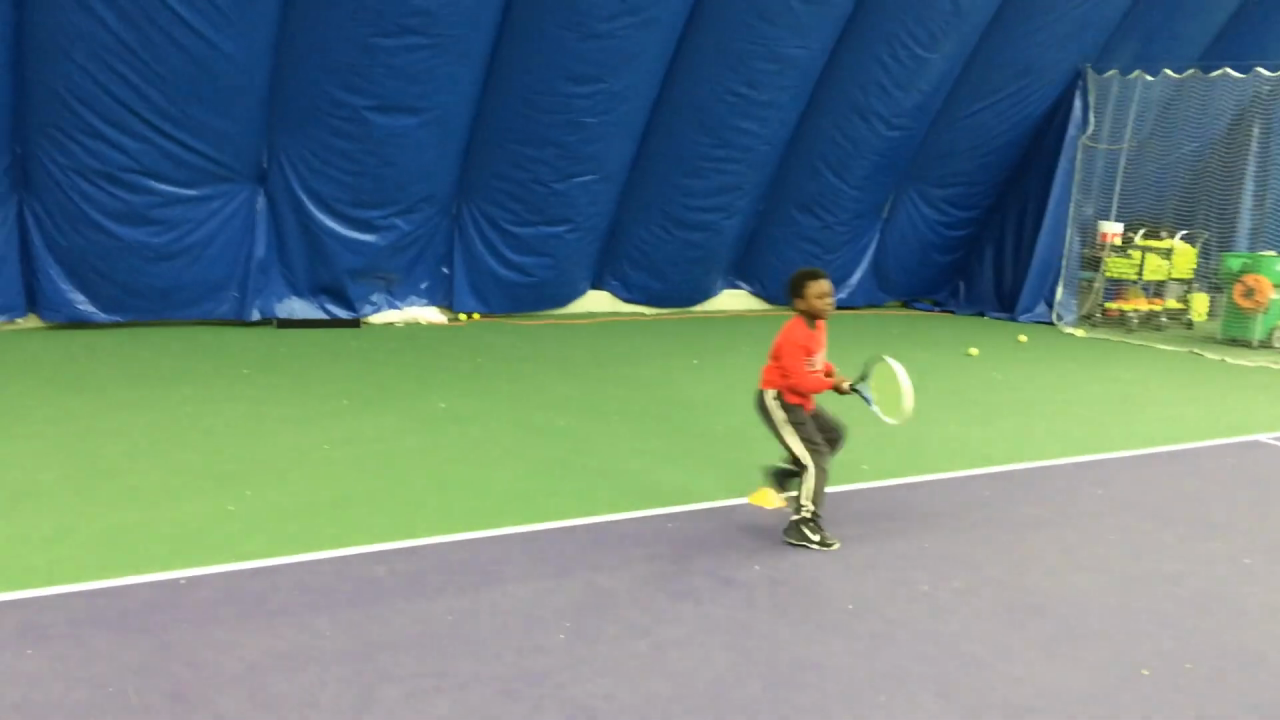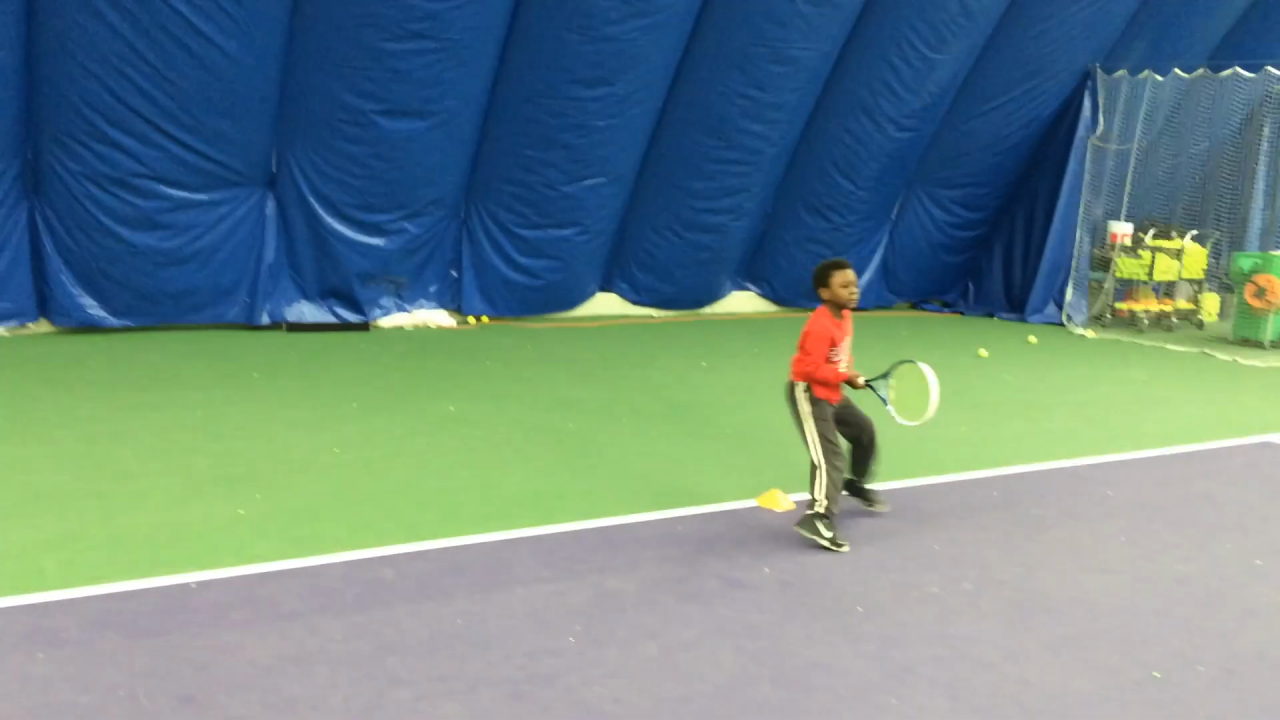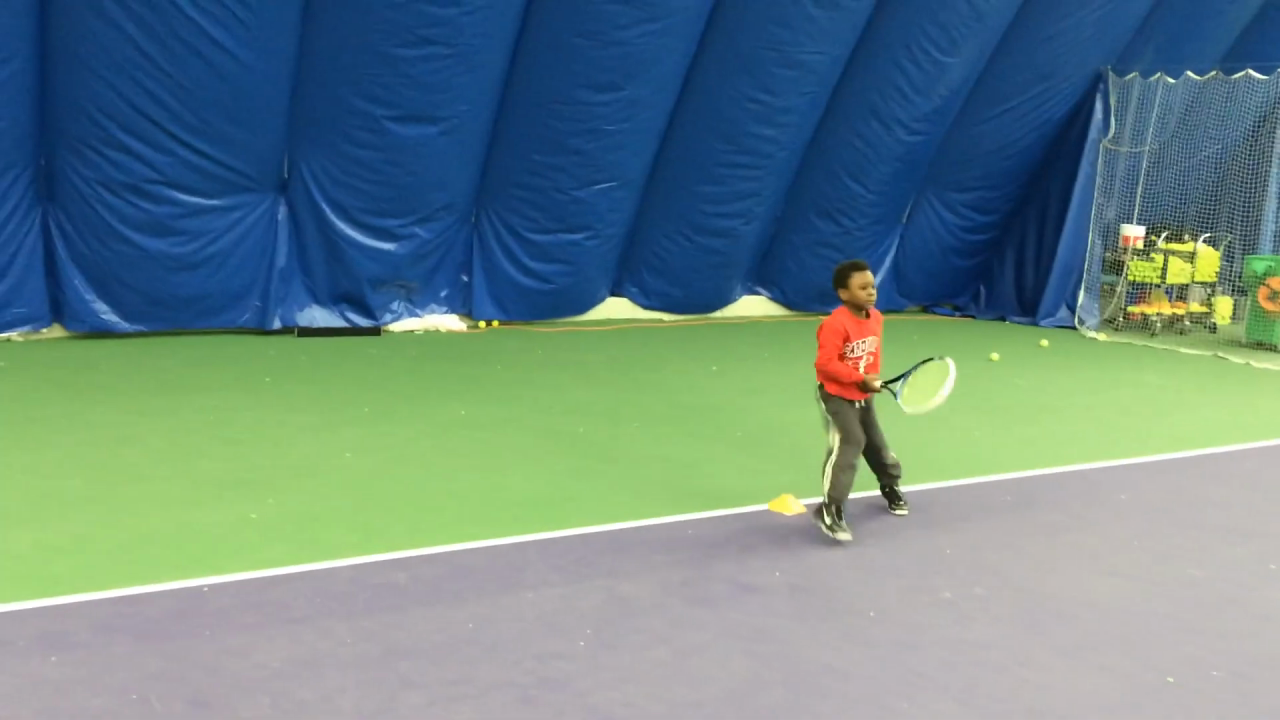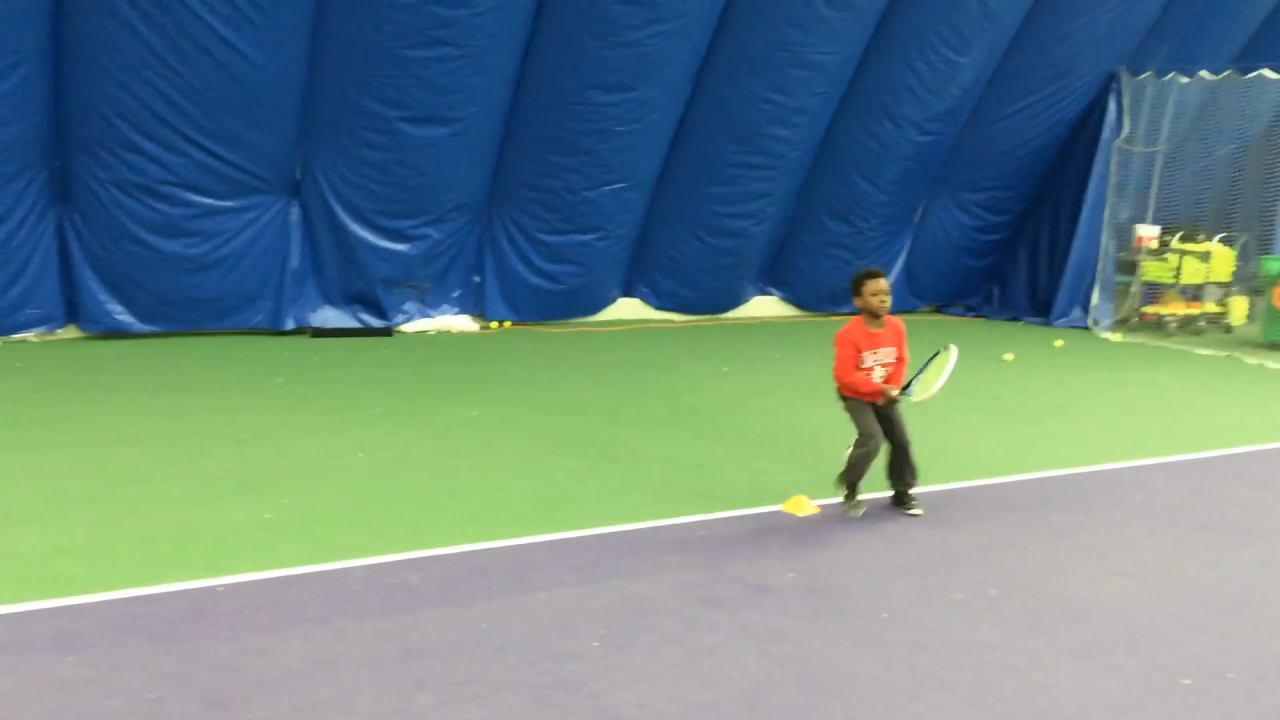
dt=0.1s
person 1, frame 1
left shoulder: (818, 326)
right shoulder: (795, 336)
right elbow: (796, 379)
left wrist: (833, 374)
right wrist: (831, 385)
left hip: (800, 400)
right hip: (778, 401)
left knee: (834, 433)
right knee: (814, 458)
left ankle: (785, 476)
right ankle: (803, 524)
person 1, frame 2
left shoulder: (844, 317)
right shoulder: (819, 326)
right elbow: (813, 368)
left wrist: (850, 374)
right wrist: (847, 377)
left hip: (829, 393)
right hip: (808, 394)
left knee: (865, 431)
right knee: (828, 454)
left ankle: (856, 484)
right ankle: (818, 519)
person 1, frame 3
left shoulder: (875, 318)
right shoulder: (833, 323)
right elbow: (826, 363)
left wrist: (872, 377)
right wrist: (862, 379)
left hip: (861, 394)
right hip: (835, 393)
left knee: (875, 444)
right knee: (849, 443)
left ankle: (890, 488)
right ankle: (830, 509)
person 1, frame 4
left shoulder: (896, 327)
right shoulder: (848, 335)
left elbow: (901, 361)
right elbow: (845, 376)
left wrist: (894, 386)
right wrist: (880, 387)
left hip: (884, 397)
right hip: (855, 396)
left knee: (901, 443)
right knee: (871, 438)
left ankle: (903, 493)
right ankle: (850, 485)
